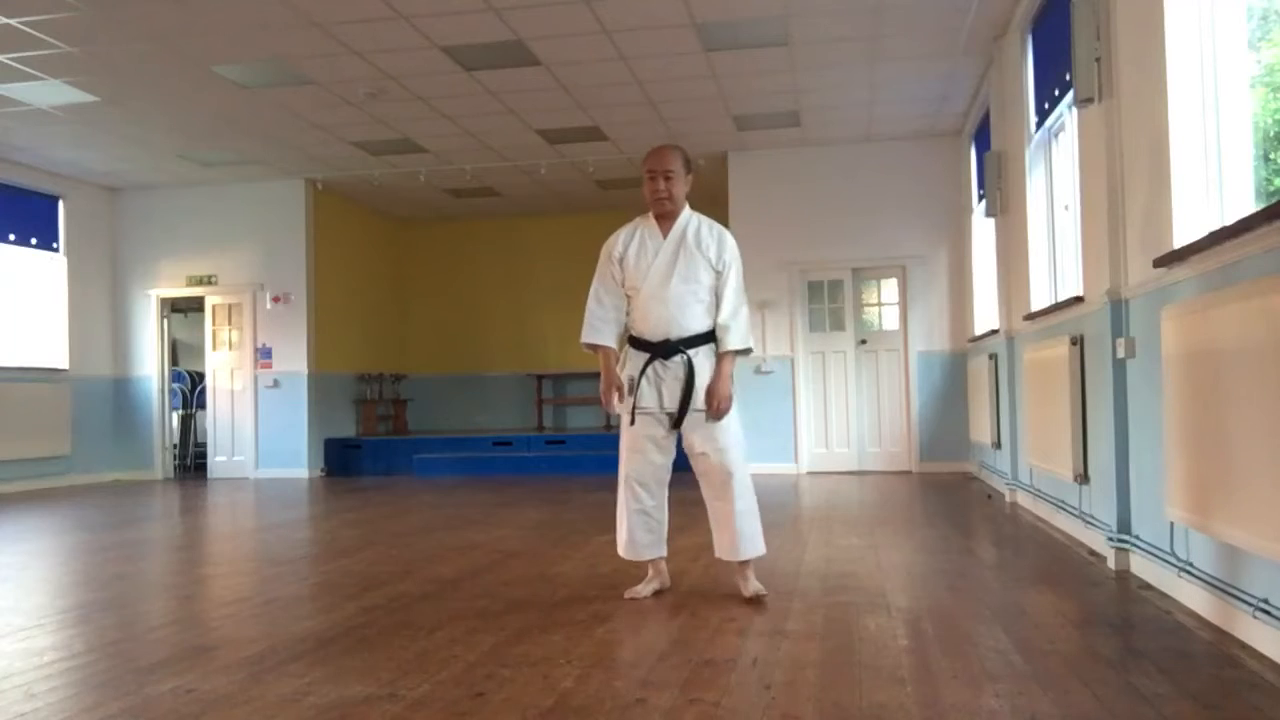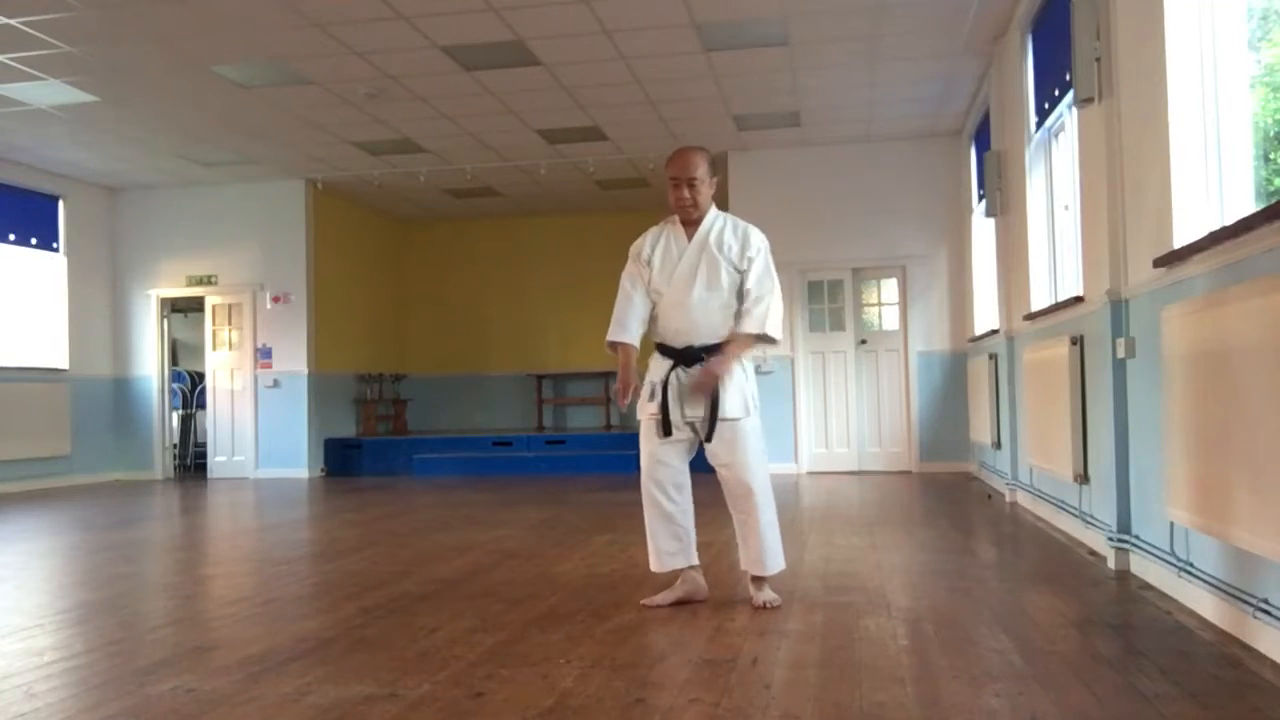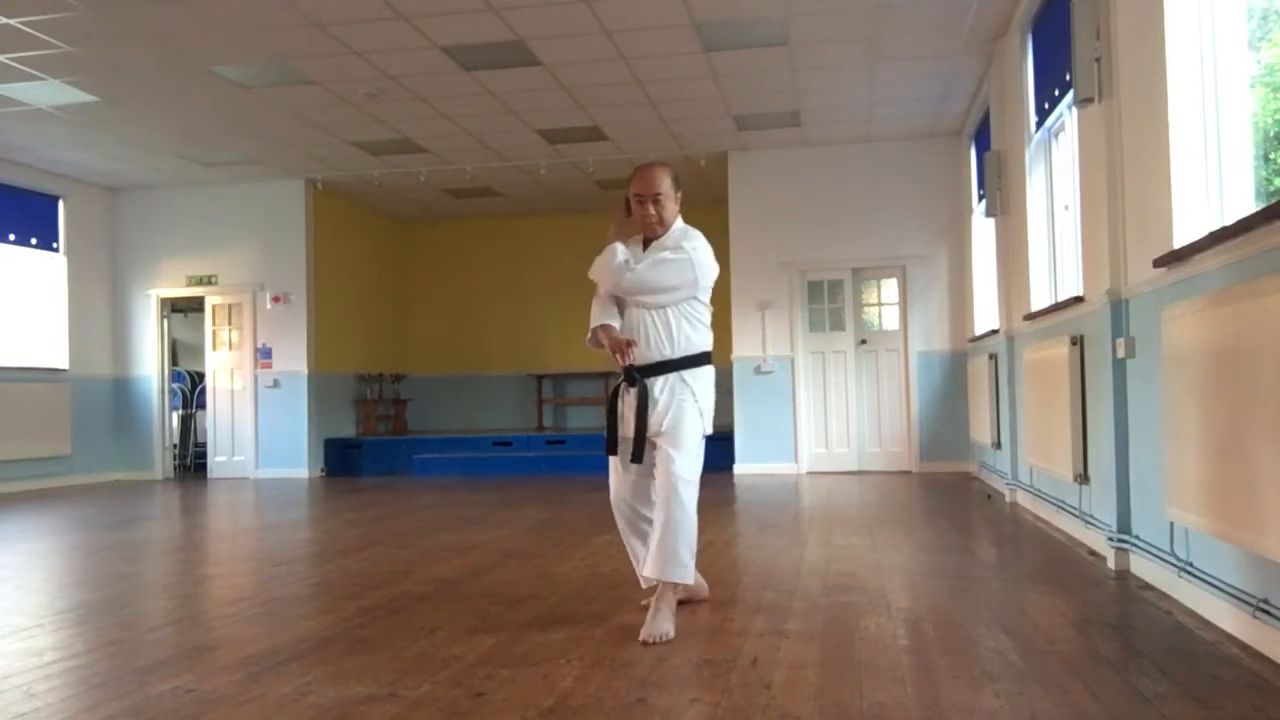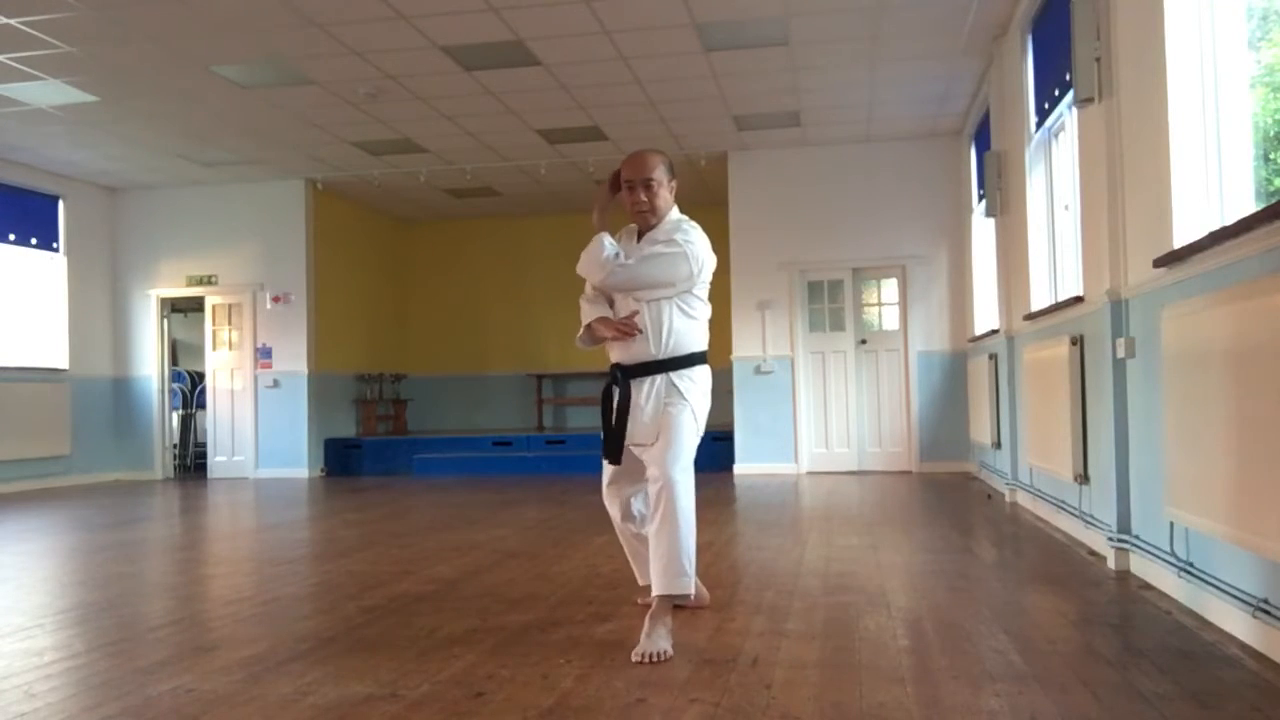
dt=1s
person 1, frame 1
left shoulder: (715, 238)
right shoulder: (622, 243)
left elbow: (732, 311)
right elbow: (606, 309)
left wrist: (724, 374)
right wrist: (608, 369)
left hip: (701, 366)
right hip: (643, 369)
left knee: (725, 468)
right knee: (641, 474)
left ankle: (743, 566)
right ankle: (656, 569)
person 1, frame 2
left shoulder: (744, 238)
right shoulder: (650, 244)
left elbow: (762, 304)
right elbow: (632, 307)
left wrist: (725, 360)
right wrist: (627, 365)
left hip: (726, 372)
right hip: (667, 373)
left knee: (745, 477)
right knee: (660, 476)
left ankle: (759, 579)
right ankle: (689, 576)
person 1, frame 3
left shoulder: (691, 249)
right shoulder: (628, 253)
left elbow: (616, 279)
right elbow: (605, 303)
left wrist: (615, 238)
right wrist: (608, 334)
left hip: (680, 385)
right hip: (633, 388)
left knee: (675, 482)
right knee: (627, 493)
left ankle: (664, 596)
right ankle: (684, 579)
person 1, frame 4
left shoulder: (687, 242)
right shoulder: (626, 241)
left elbow: (604, 274)
right elbow: (594, 297)
left wrist: (599, 216)
right wrist: (601, 324)
left hip: (675, 384)
right hip: (629, 386)
left knee: (669, 481)
right knee: (622, 492)
left ankle: (662, 611)
right ankle: (681, 585)
